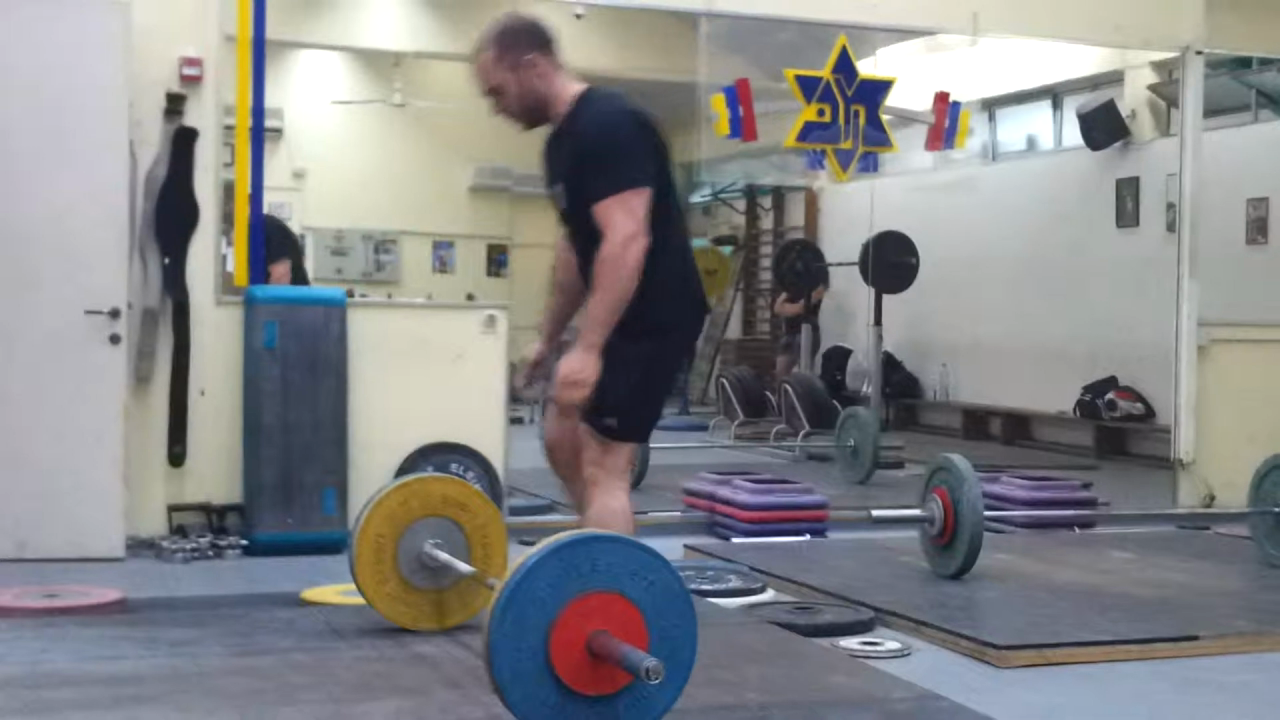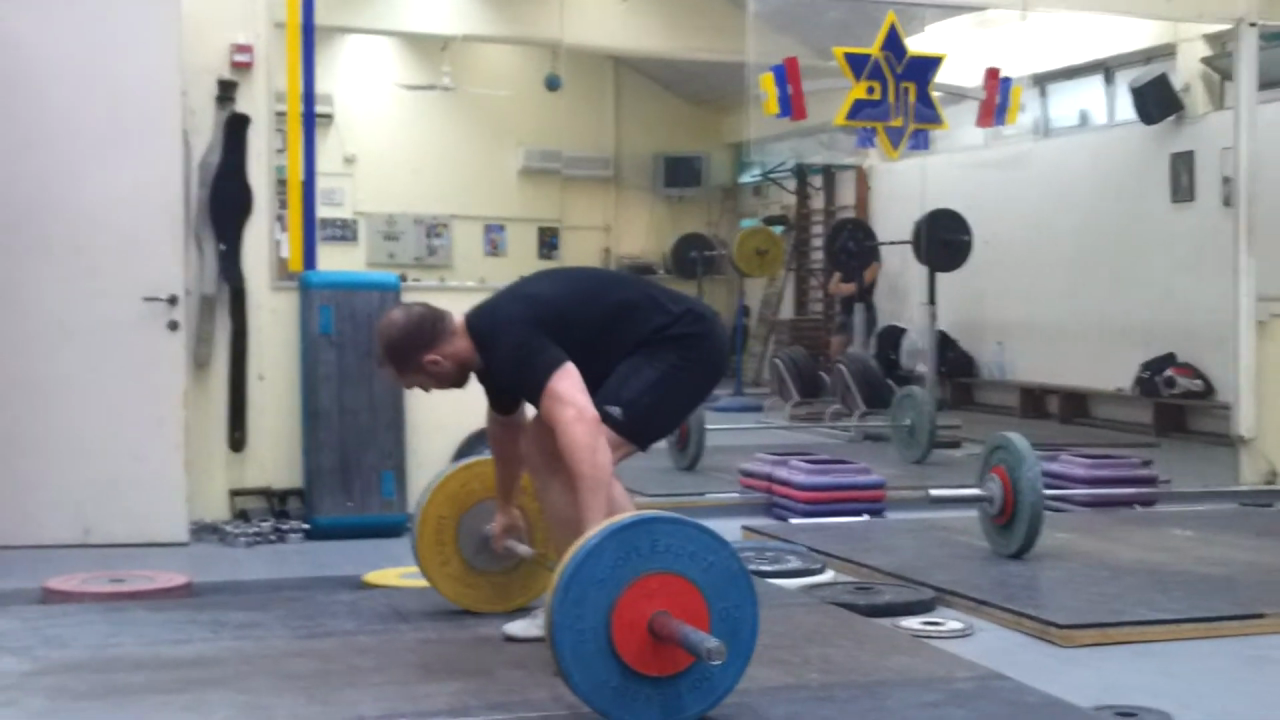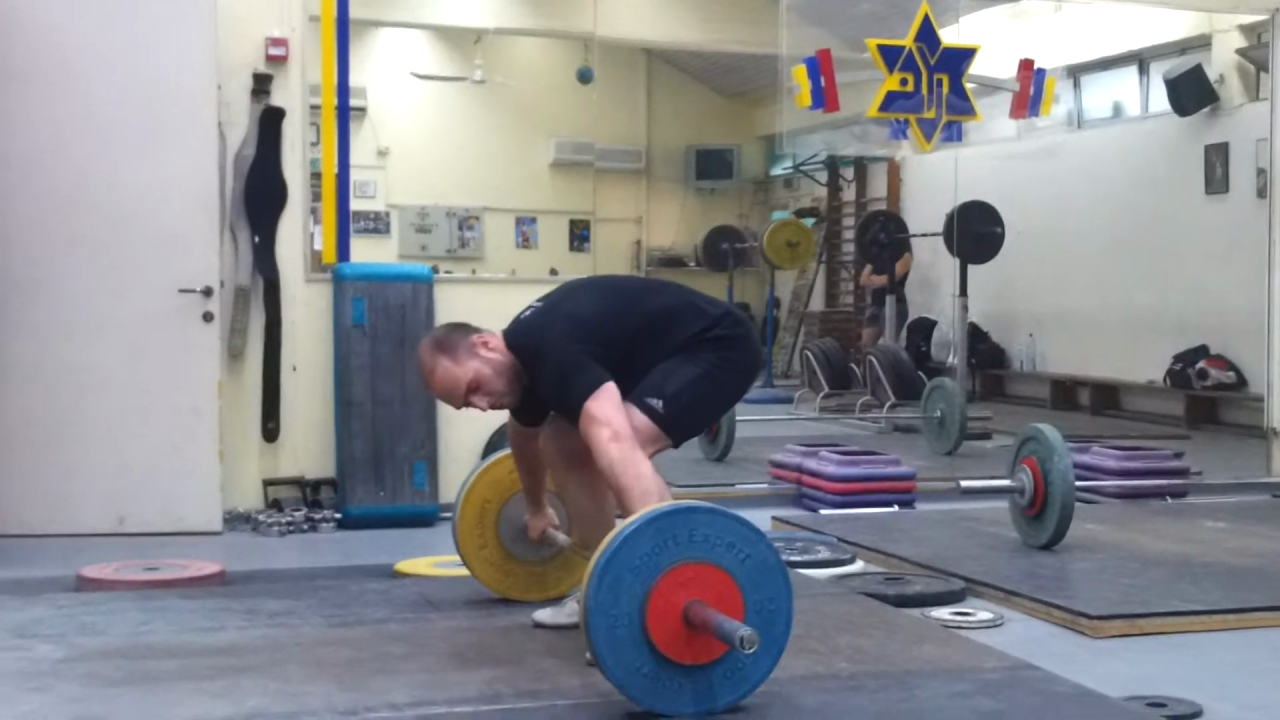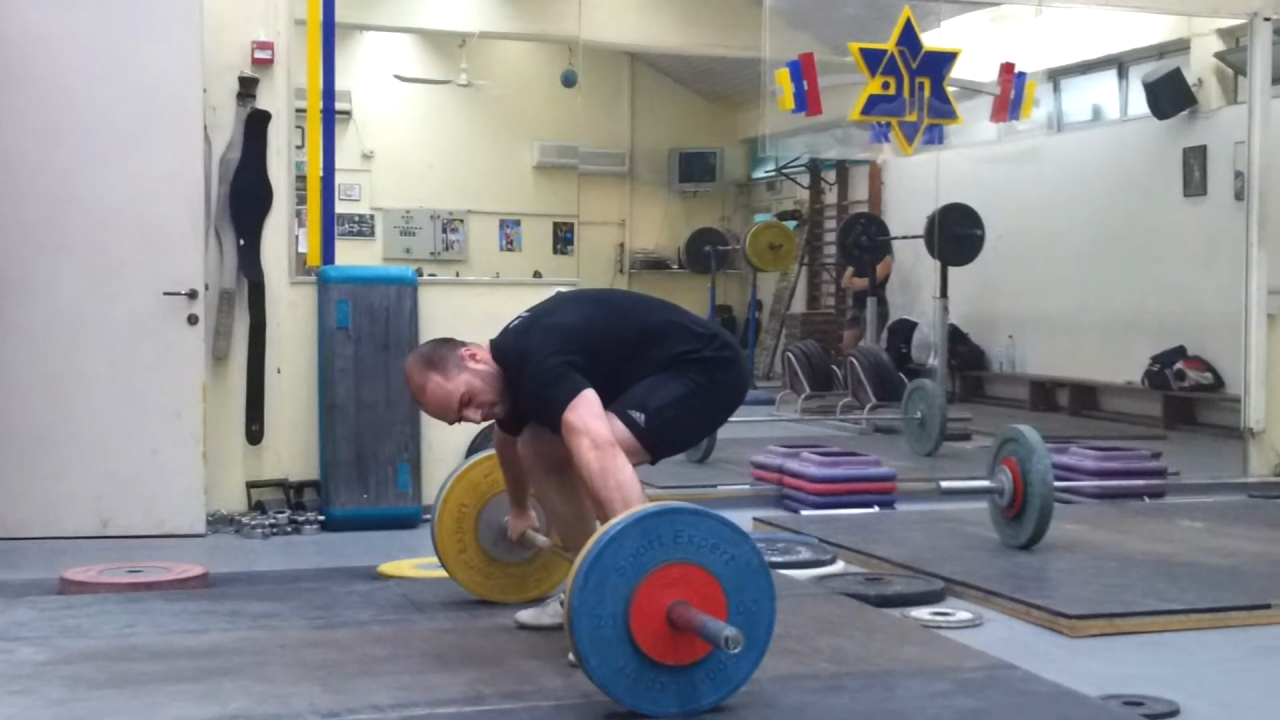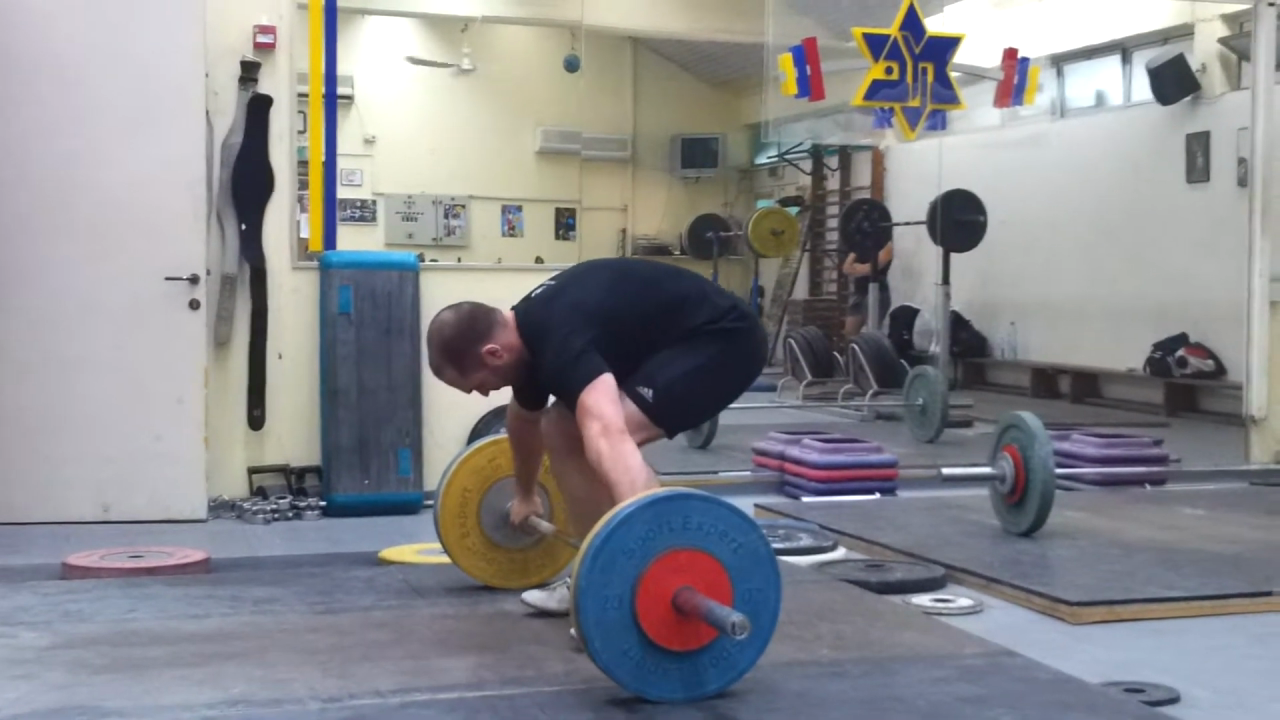
dt=1s
person 1, frame 1
left shoulder: (606, 125)
right shoulder: (565, 139)
left elbow: (628, 241)
left wrist: (587, 349)
right wrist: (549, 335)
left hip: (654, 314)
right hip: (615, 313)
left knee: (599, 462)
right knee: (562, 443)
person 1, frame 2
left shoulder: (510, 339)
right shoulder: (489, 337)
left elbow: (580, 421)
right elbow: (506, 424)
right wrist: (505, 507)
left hip: (684, 343)
right hip: (637, 346)
left knee: (582, 452)
right knee: (539, 448)
person 1, frame 3
left shoulder: (555, 352)
right shoulder: (524, 356)
left elbow: (614, 443)
right elbow: (526, 435)
right wrist: (537, 509)
left hip: (719, 346)
left knee: (623, 448)
right knee: (560, 443)
person 1, frame 4
left shoulder: (538, 364)
right shoulder: (512, 366)
left elbow: (598, 449)
right elbow: (509, 438)
right wrist: (519, 511)
left hip: (706, 367)
right hip: (652, 370)
left knee: (589, 452)
right knee: (537, 447)
person 1, frame 5
left shoulder: (561, 340)
right shoulder: (527, 334)
left elbow: (607, 436)
right elbow: (525, 419)
right wrist: (524, 495)
left hip: (723, 340)
left knee: (607, 434)
right knee: (560, 430)
